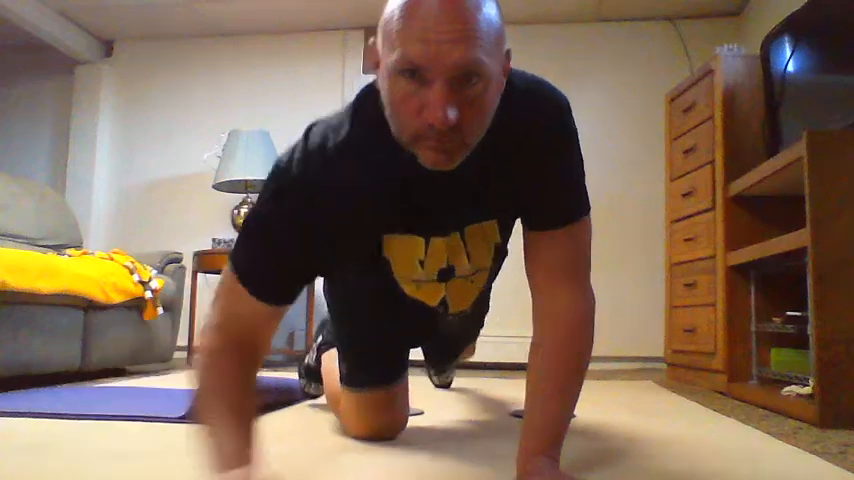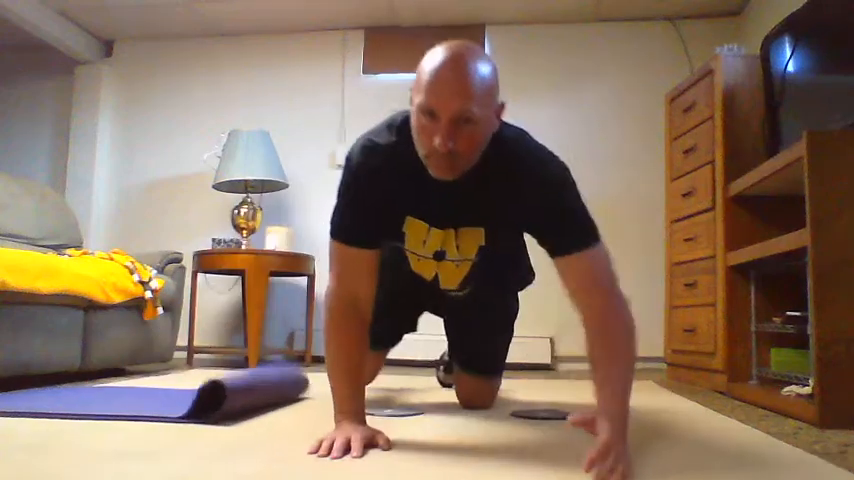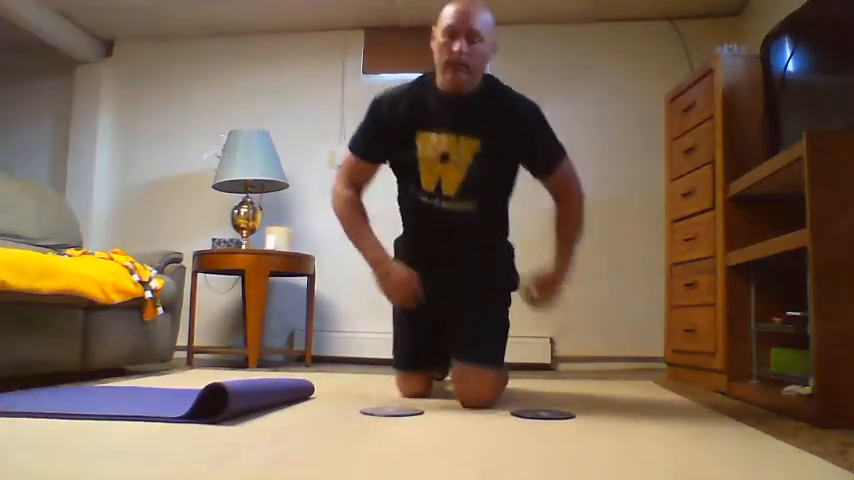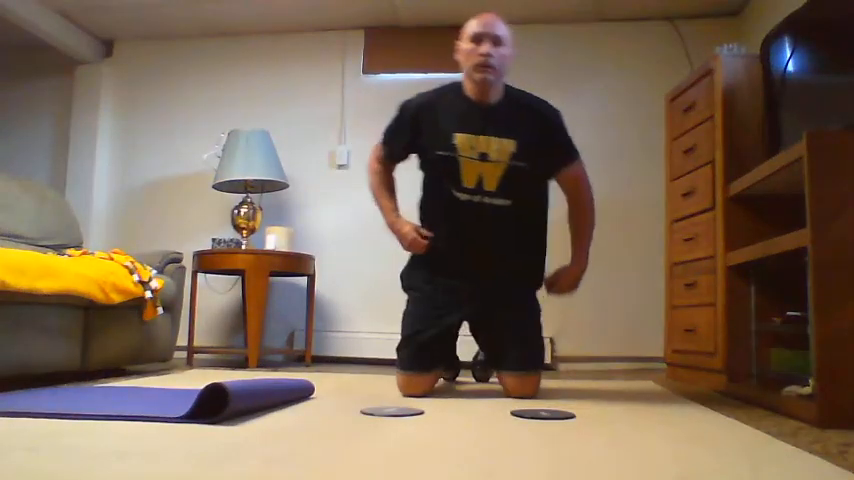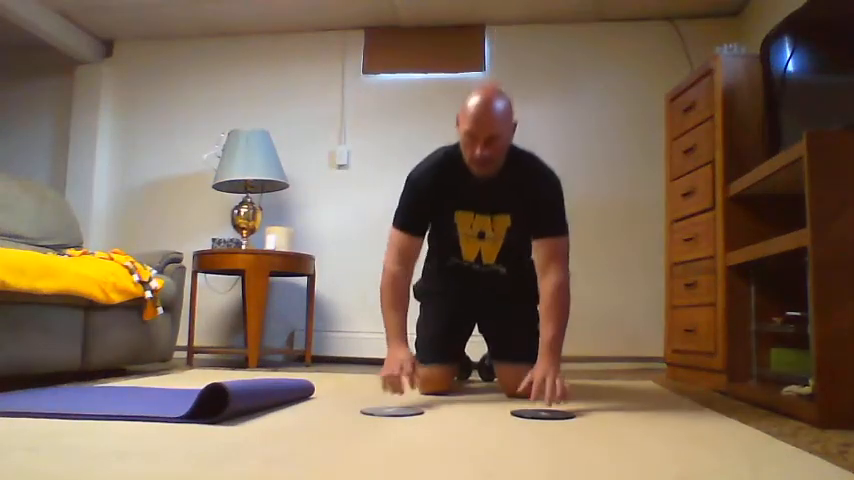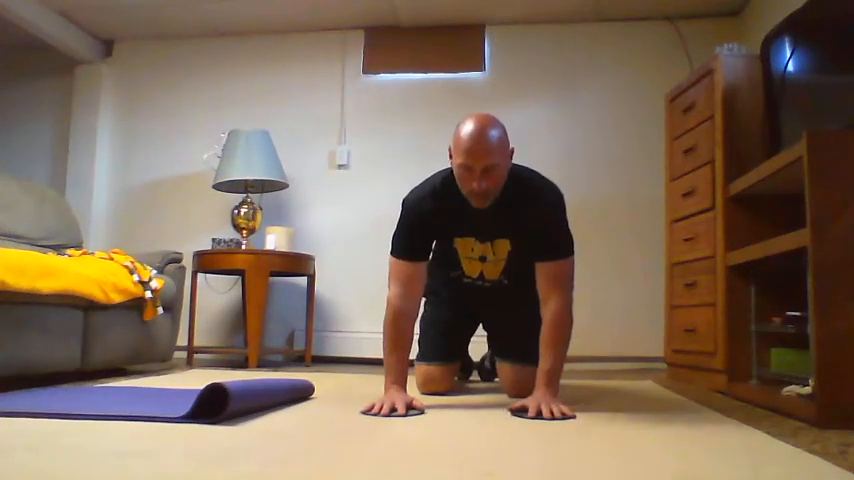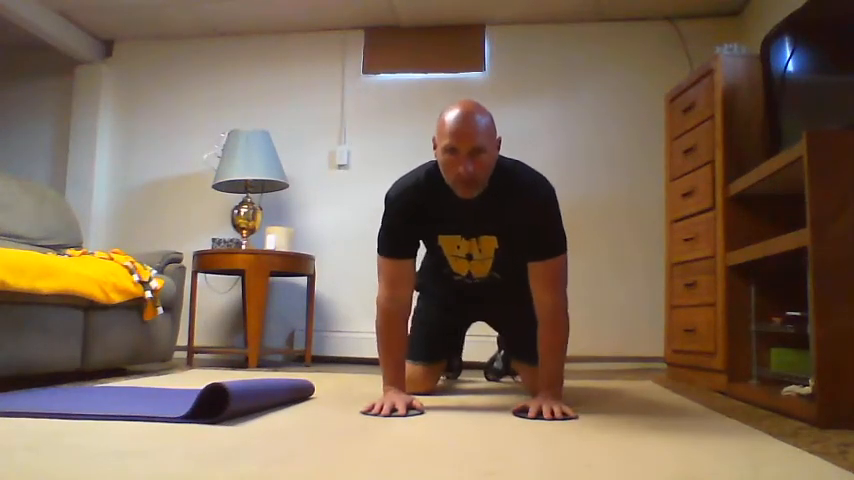
dt=0.7s
person 1, frame 1
left shoulder: (540, 121)
right shoulder: (320, 166)
left elbow: (565, 295)
right elbow: (229, 337)
left hip: (464, 290)
right hip: (368, 291)
left knee: (454, 355)
left ankle: (434, 349)
right ankle: (326, 355)
person 1, frame 2
left shoulder: (535, 172)
right shoulder: (372, 159)
left elbow: (602, 299)
right elbow: (349, 292)
left wrist: (614, 416)
right wrist: (349, 417)
left hip: (487, 284)
right hip: (401, 269)
left knee: (477, 398)
right knee: (359, 370)
left ankle: (457, 359)
person 1, frame 3
left shoulder: (515, 114)
right shoulder: (394, 106)
left elbow: (568, 189)
right elbow: (346, 188)
left wrist: (560, 269)
right wrist: (379, 262)
left hip: (484, 270)
right hip: (418, 269)
left knee: (476, 395)
right knee: (413, 389)
left ankle: (470, 357)
right ankle: (442, 350)
person 1, frame 4
left shoulder: (538, 118)
right shoulder: (423, 110)
left elbow: (578, 189)
right elbow: (379, 163)
left wrist: (578, 262)
right wrist: (394, 219)
left hip: (510, 275)
right hip: (437, 272)
left knee: (524, 389)
right knee: (414, 387)
left ankle: (488, 356)
right ankle: (447, 357)
person 1, frame 5
left shoulder: (539, 181)
right shoulder: (428, 176)
left elbow: (553, 273)
right elbow: (397, 265)
left wrist: (549, 360)
right wrist: (397, 345)
left hip: (510, 288)
right hip: (446, 285)
left knee: (521, 385)
right knee: (431, 382)
left ankle: (496, 356)
right ankle: (458, 361)
person 1, frame 6
left shoulder: (543, 199)
right shoulder: (423, 201)
left elbow: (556, 297)
right elbow: (402, 297)
left wrist: (545, 390)
right wrist: (394, 386)
left hip: (516, 291)
right hip: (450, 288)
left knee: (522, 385)
right knee: (433, 382)
left ankle: (497, 359)
right ankle: (457, 357)
person 1, frame 7
left shoulder: (533, 193)
right shoulder: (406, 196)
left elbow: (550, 298)
right elbow: (393, 296)
left wrist: (550, 392)
right wrist: (393, 388)
left hip: (514, 286)
right hip: (444, 285)
left knee: (539, 381)
right knee: (418, 383)
left ankle: (509, 353)
right ankle: (446, 358)
